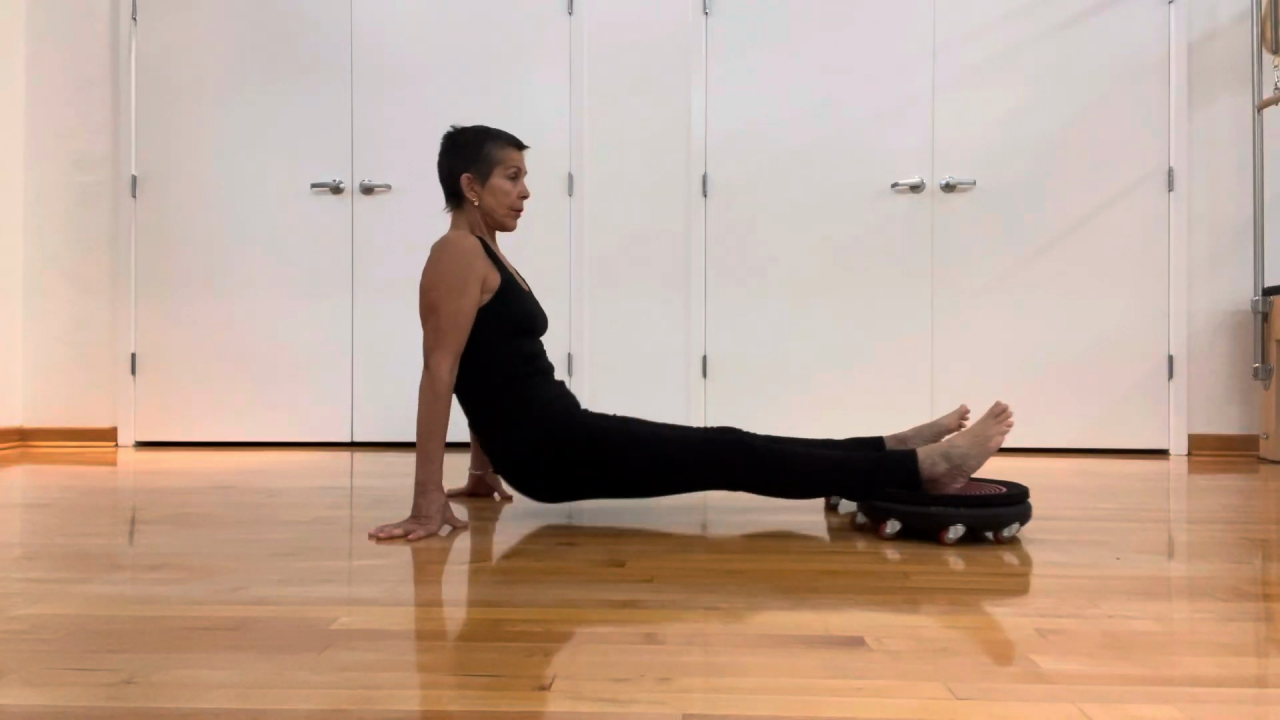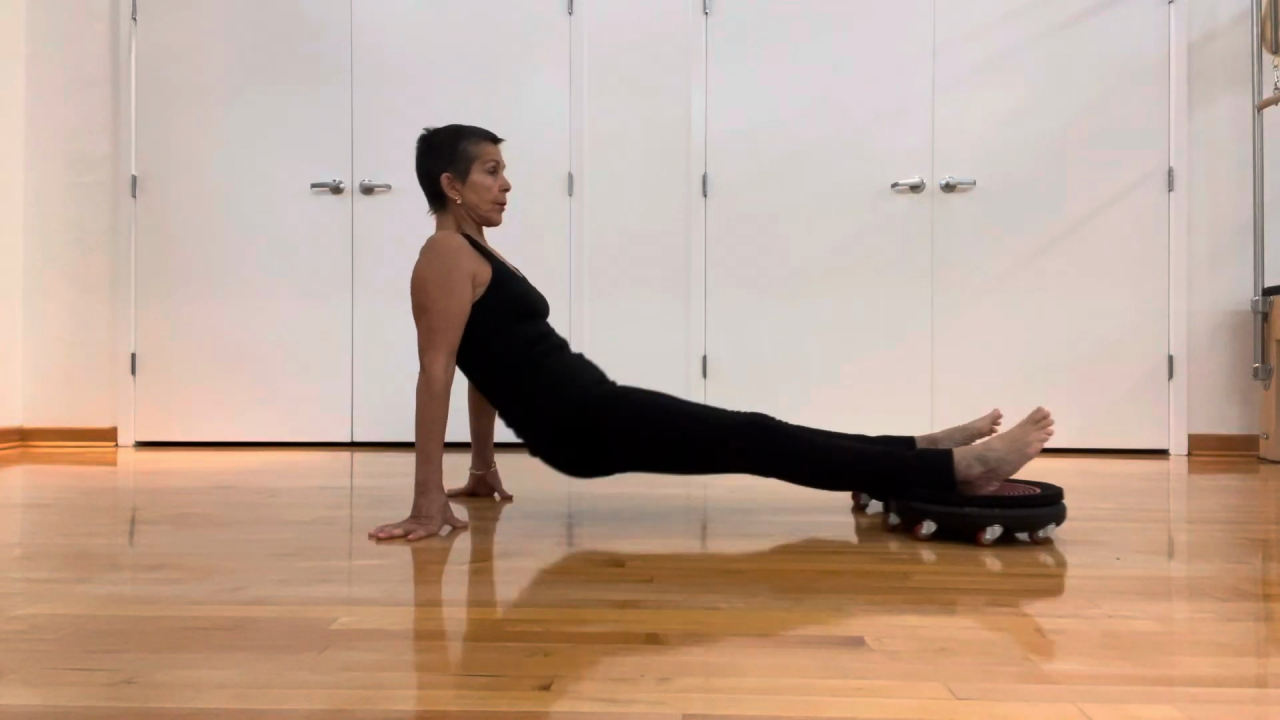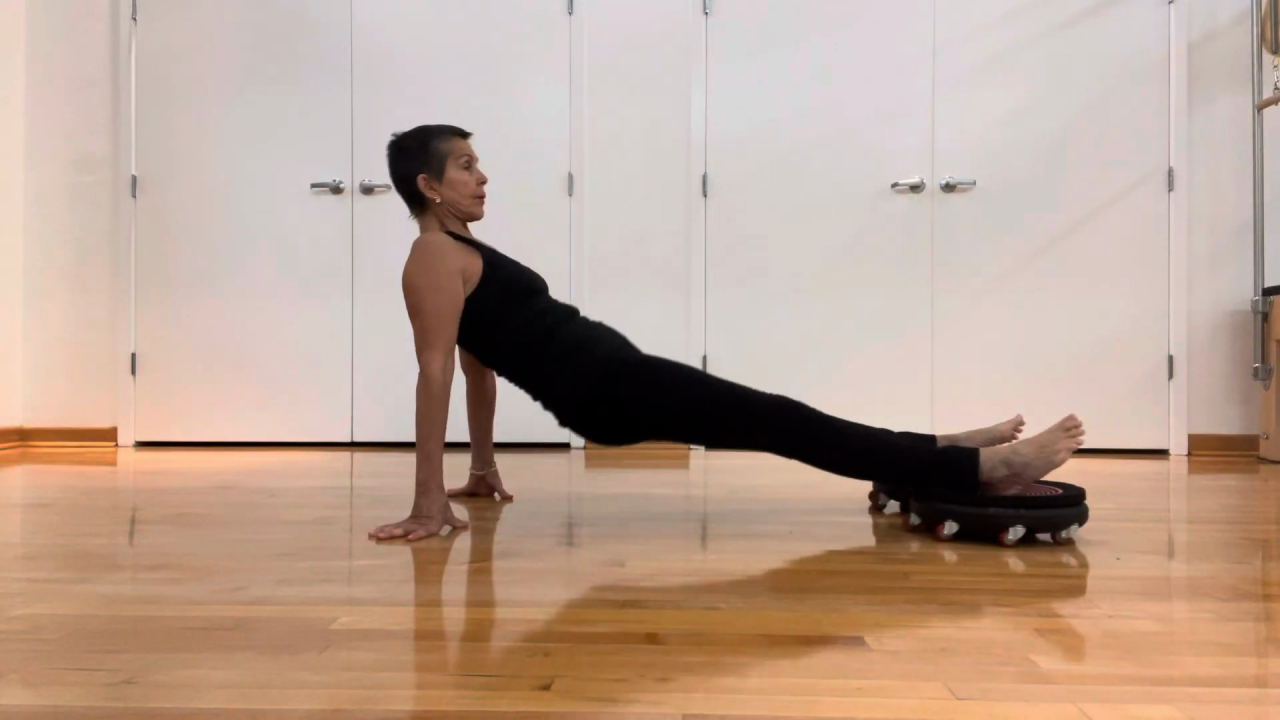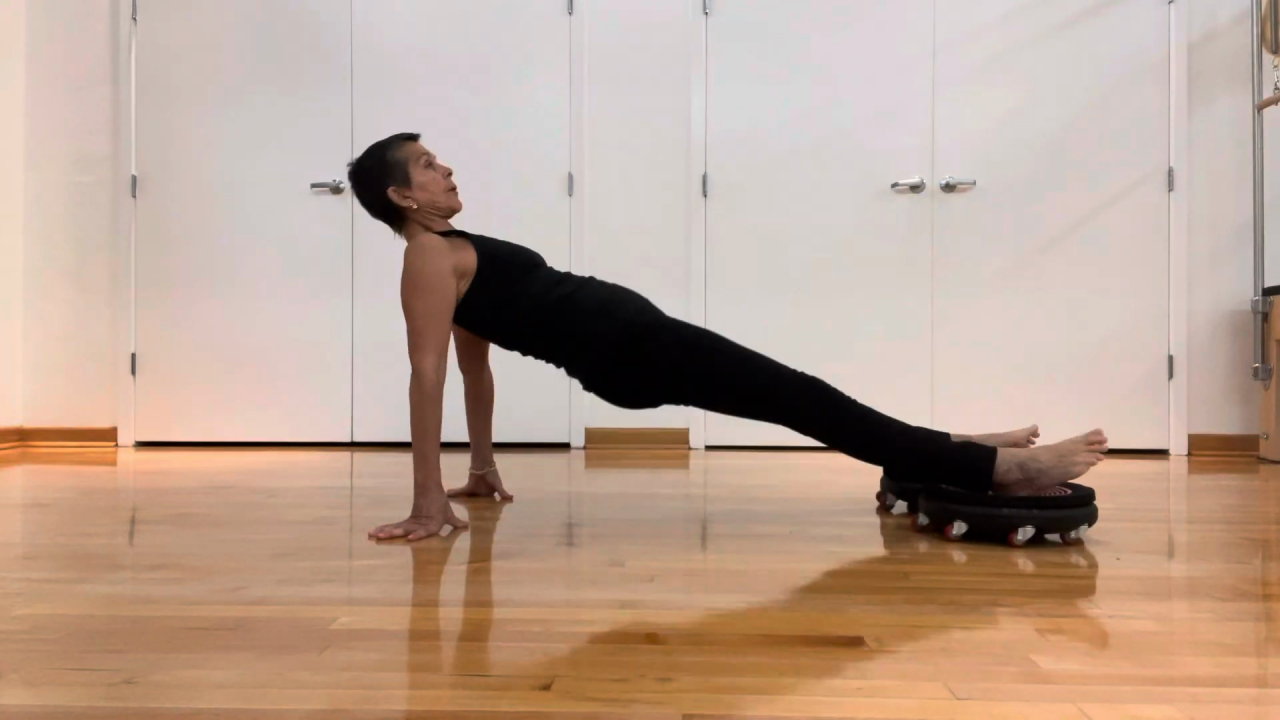
dt=0.2s
person 1, frame 1
left shoulder: (485, 255)
right shoulder: (457, 255)
right elbow: (439, 372)
left wrist: (485, 467)
right wrist: (428, 501)
left hip: (555, 437)
right hip: (542, 448)
left knee: (727, 448)
right knee: (726, 459)
left ankle: (898, 451)
right ankle: (925, 468)
person 1, frame 2
left shoulder: (475, 254)
right shoulder: (445, 256)
left elbow: (483, 367)
right elbow: (436, 372)
left wrist: (484, 467)
right wrist: (429, 501)
left hip: (586, 409)
right hip: (576, 421)
left knee: (755, 436)
right knee: (754, 444)
left ankle: (928, 453)
right ankle: (959, 469)
person 1, frame 3
left shoulder: (463, 253)
right shoulder: (433, 258)
left elbow: (481, 364)
right elbow: (435, 373)
left wrist: (483, 467)
right wrist: (429, 502)
left hip: (611, 374)
right hip: (604, 389)
left knee: (777, 419)
right knee: (777, 425)
left ankle: (947, 451)
right ankle: (985, 468)
person 1, frame 4
left shoulder: (457, 255)
right shoulder: (429, 258)
left elbow: (475, 365)
right elbow: (428, 373)
right wrist: (426, 503)
left hip: (631, 333)
right hip: (624, 350)
left knee: (798, 399)
right knee: (799, 403)
left ankle: (968, 454)
right ankle: (1001, 468)
